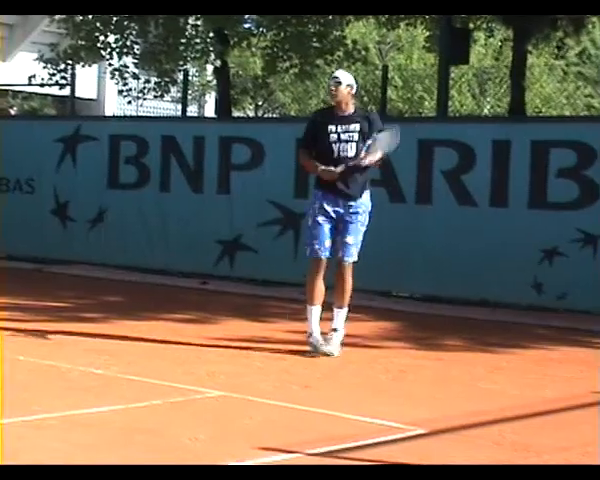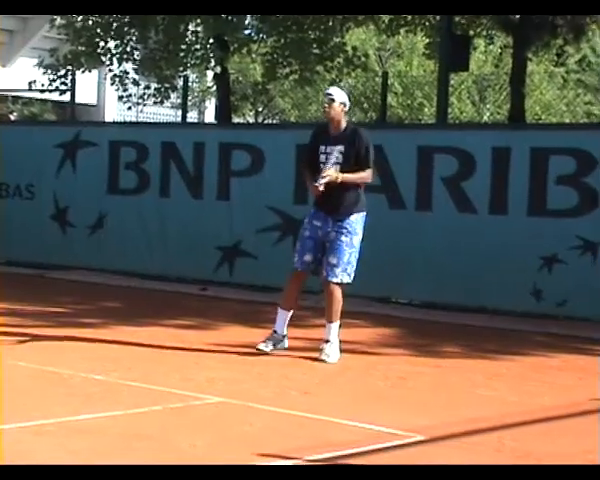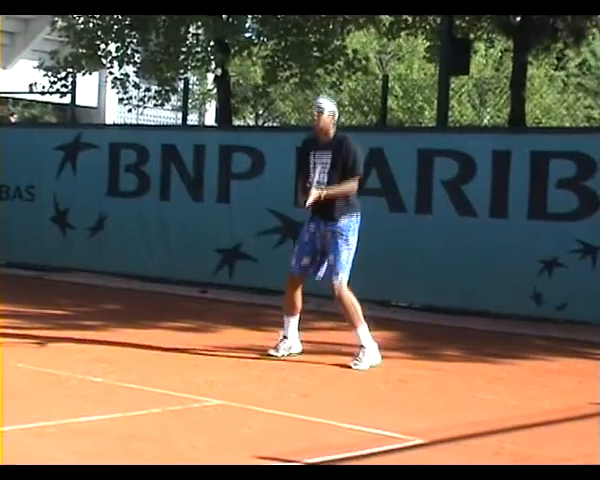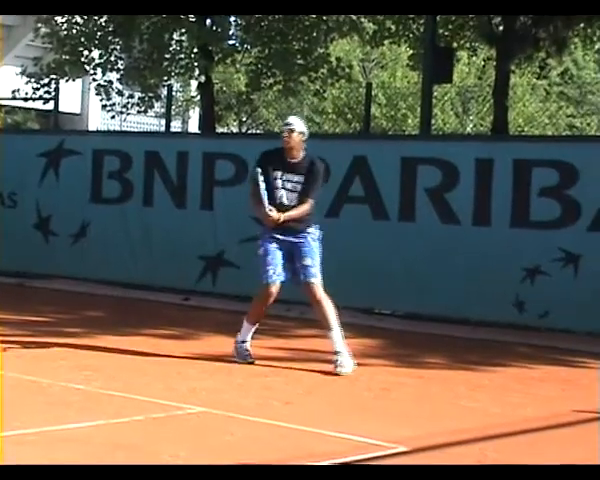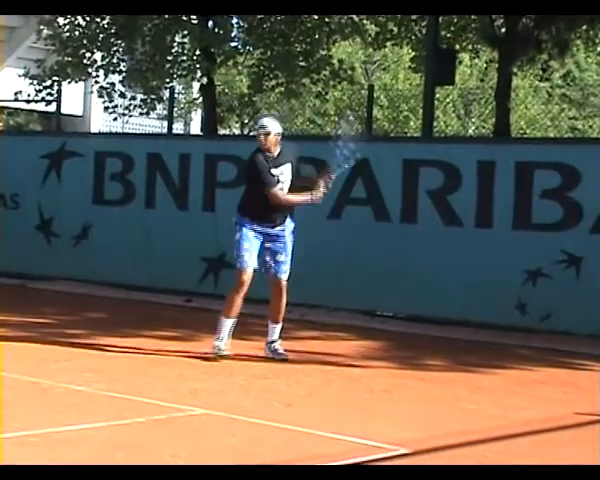
dt=0.3s
person 1, frame 1
left shoulder: (369, 119)
right shoulder: (319, 118)
left elbow: (376, 155)
right elbow: (304, 156)
left wrist: (370, 160)
right wrist: (319, 170)
left hip: (357, 199)
right hip: (325, 197)
left knee: (346, 265)
right knee: (318, 263)
left ankle: (337, 330)
right ankle: (313, 331)
person 1, frame 2
left shoulder: (358, 135)
right shoulder: (318, 134)
left elbow: (367, 175)
left wrist: (339, 177)
right wrist: (313, 183)
left hip: (348, 217)
right hip: (319, 213)
left knee: (332, 281)
right knee: (297, 274)
left ankle: (331, 342)
right ankle: (279, 334)
person 1, frame 3
left shoulder: (345, 145)
right shoulder: (307, 145)
left elbow: (353, 185)
left wrist: (322, 193)
right wrist: (303, 195)
left hip: (342, 222)
right hip: (315, 220)
left knee: (338, 287)
right knee: (294, 279)
left ankle: (369, 348)
right ankle: (290, 339)
person 1, frame 4
left shoulder: (314, 166)
right shoulder: (267, 158)
left elbow: (307, 204)
right elbow: (255, 194)
left wrist: (284, 215)
right wrist: (266, 215)
left hip: (304, 234)
right hip: (273, 235)
left knee: (315, 290)
right knee: (270, 290)
left ankle: (342, 352)
right ankle: (243, 341)
person 1, frame 5
left shoulder: (288, 155)
right shoulder: (257, 160)
right elbow: (277, 198)
left wrist: (316, 185)
right wrist: (311, 197)
left hip: (280, 227)
right hip: (251, 224)
left knee: (279, 284)
right knee: (244, 279)
left ankle: (273, 342)
right ankle: (222, 337)
